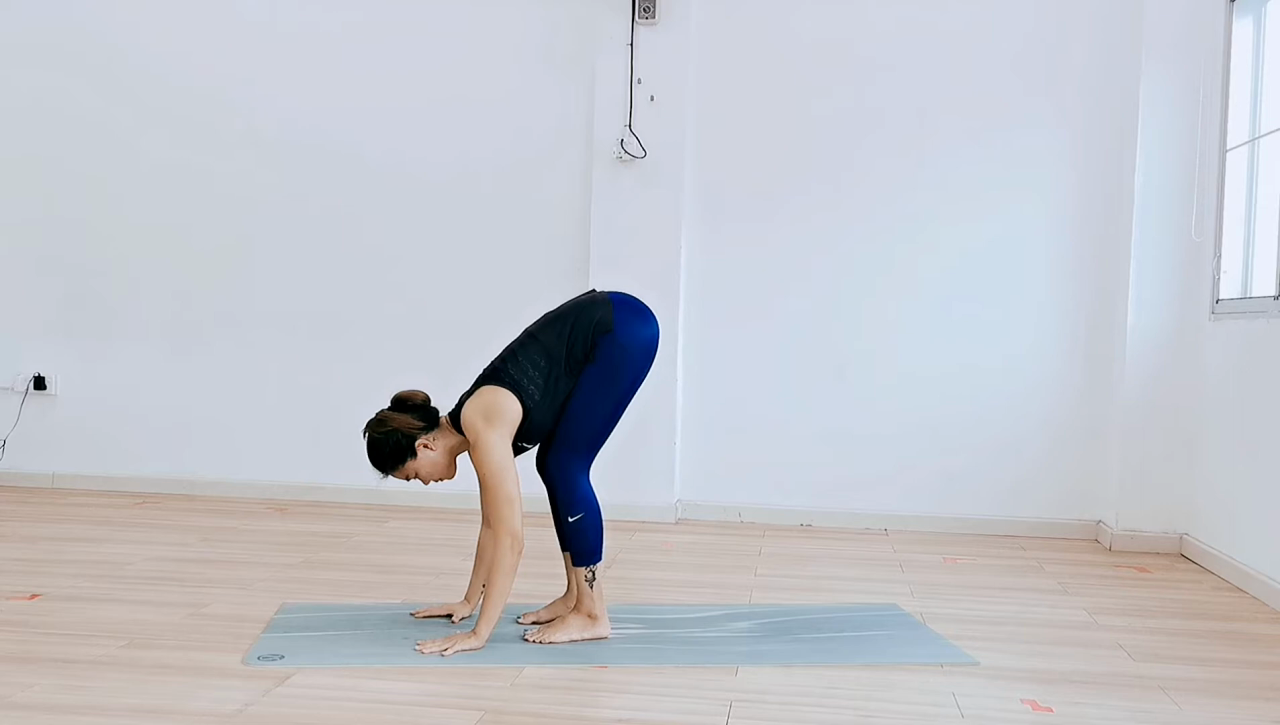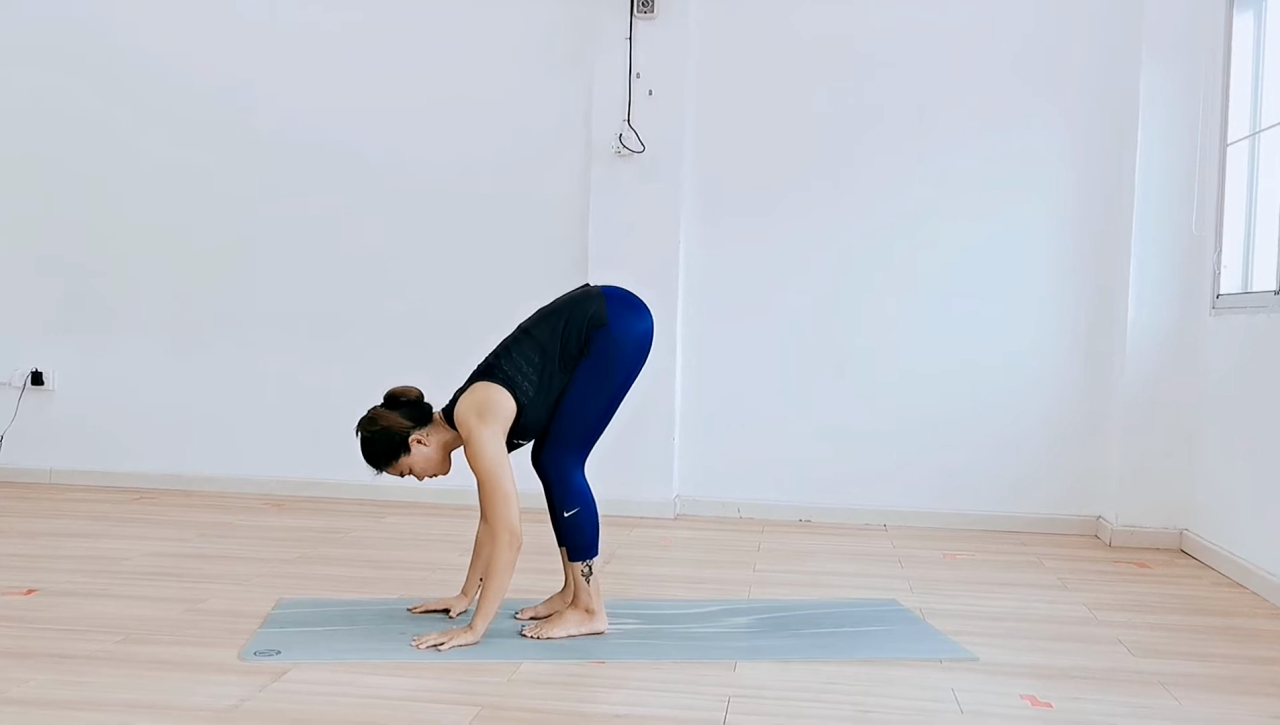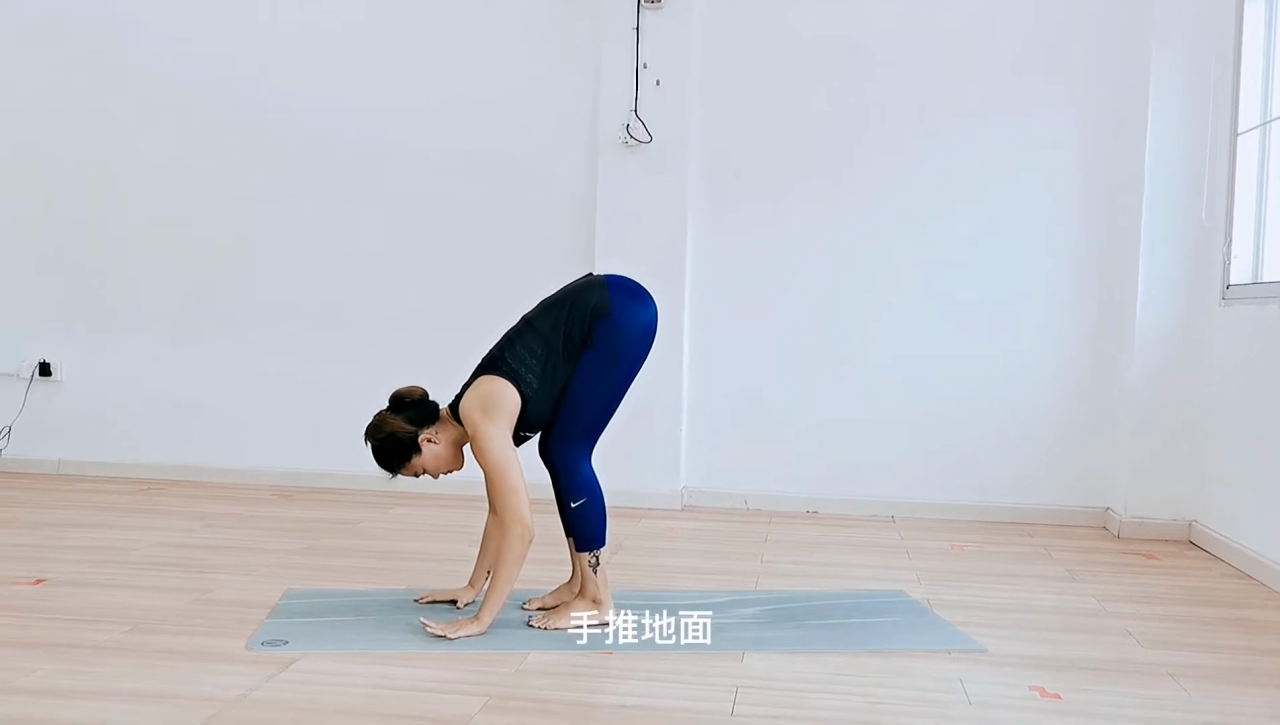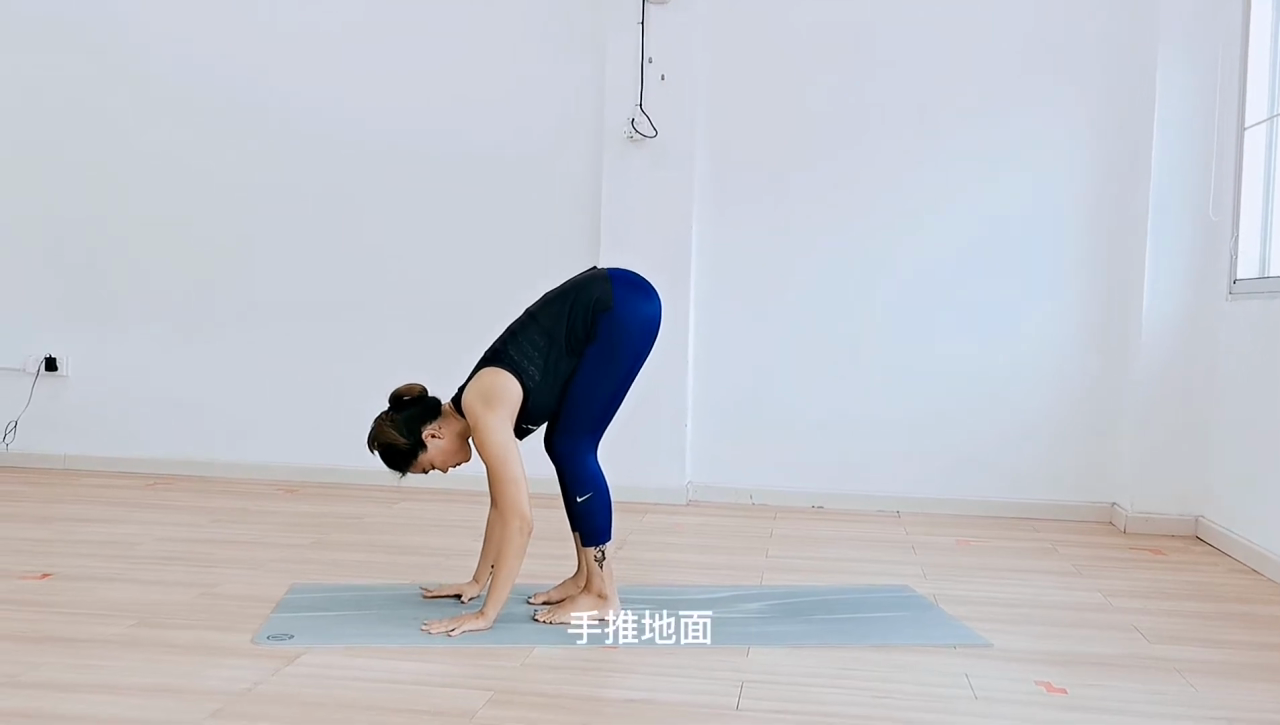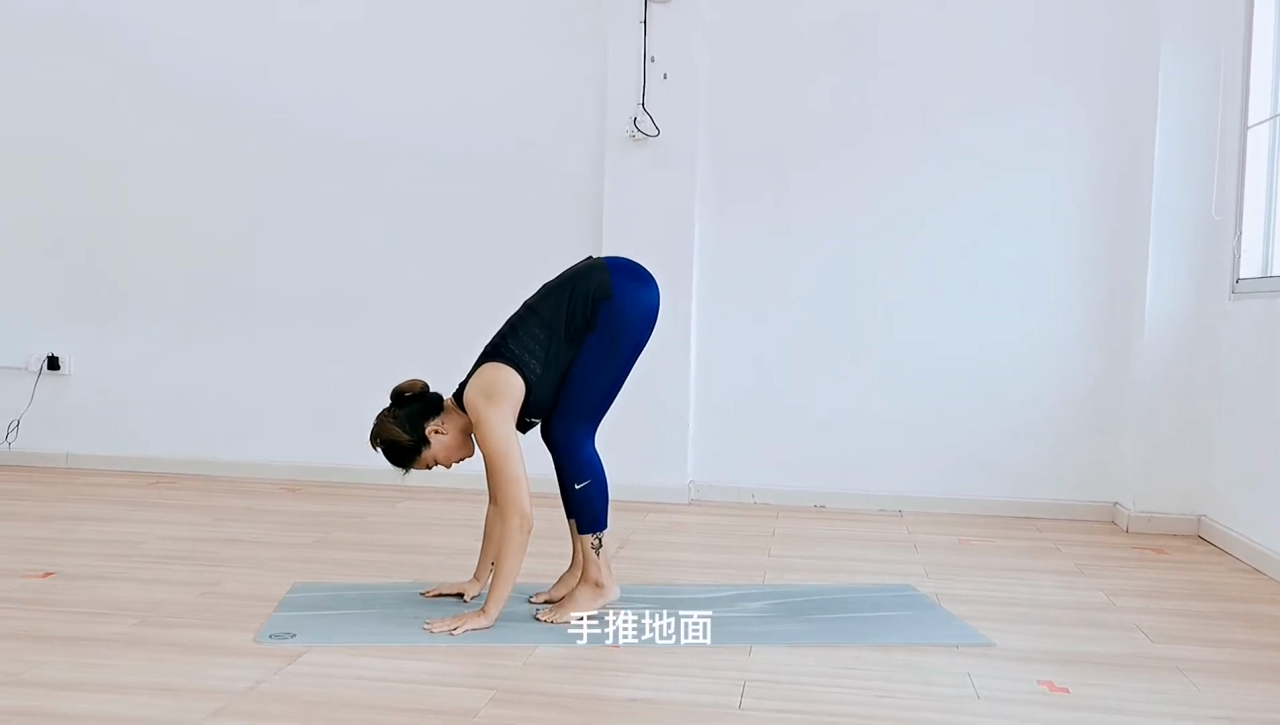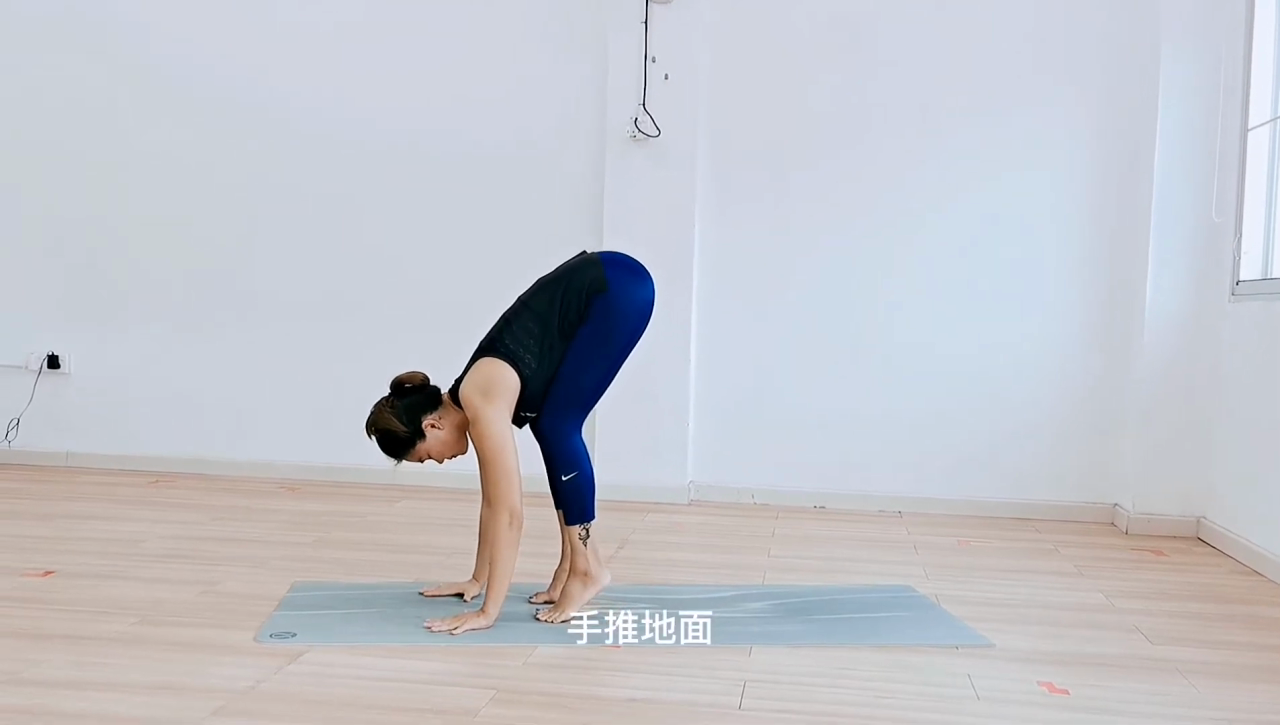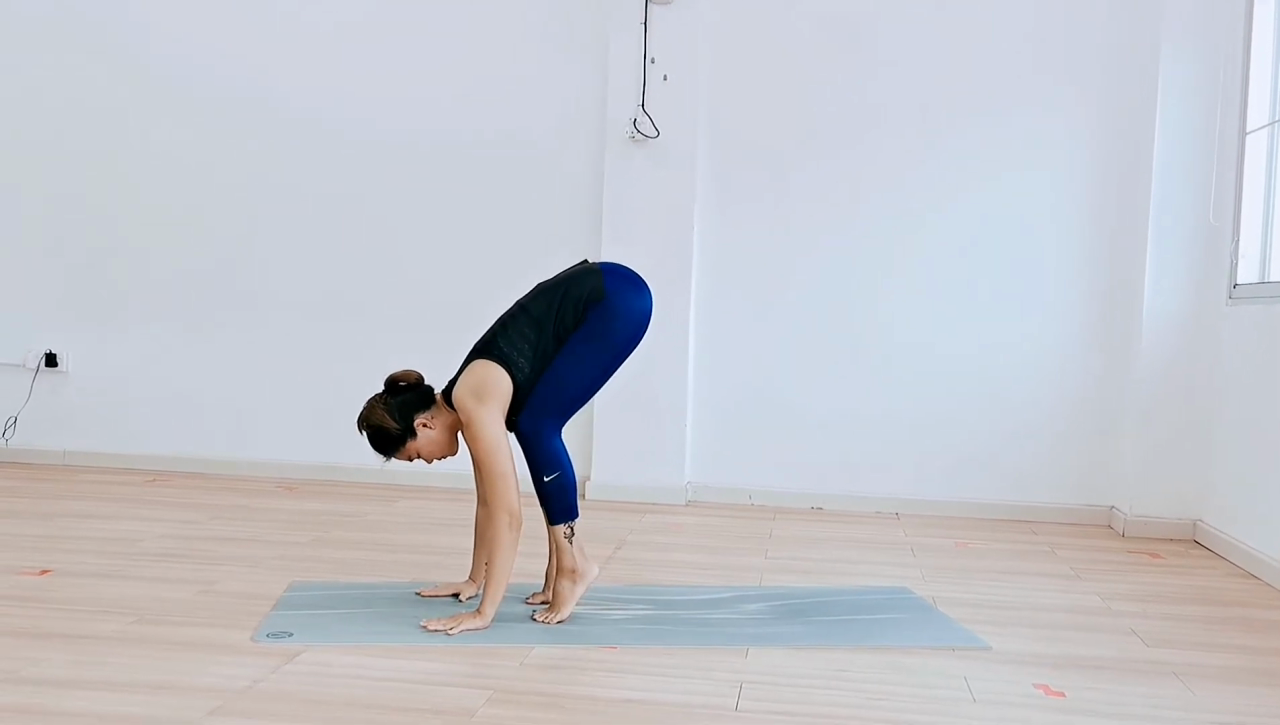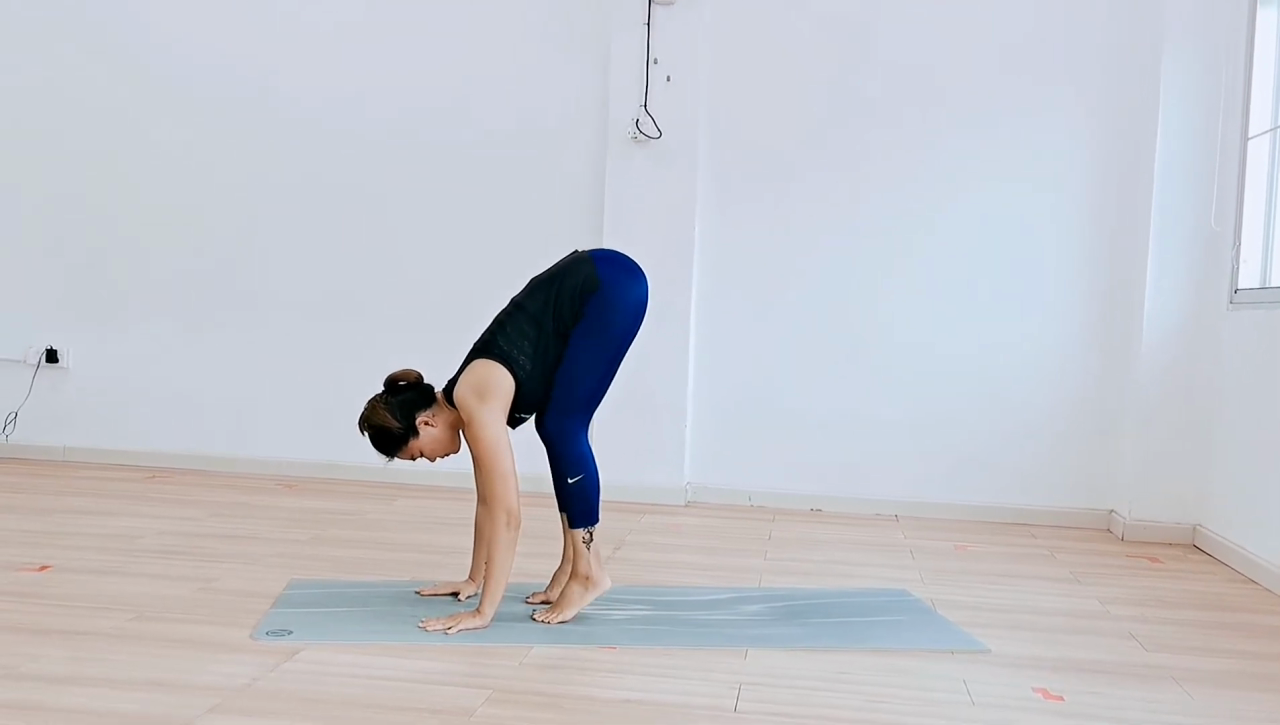
dt=0.5s
person 1, frame 1
left shoulder: (483, 431)
right shoulder: (472, 427)
left elbow: (510, 539)
right elbow: (492, 524)
left wrist: (479, 633)
right wrist: (469, 601)
left hip: (624, 328)
right hip: (600, 331)
left knee: (565, 469)
right knee: (553, 466)
left ankle: (592, 613)
right ankle: (576, 595)
person 1, frame 2
left shoulder: (477, 428)
right shoulder: (471, 421)
left elbow: (509, 535)
right elbow: (492, 520)
left wrist: (475, 628)
right wrist: (466, 596)
left hip: (618, 324)
right hip: (595, 326)
left knee: (560, 464)
right knee: (549, 462)
left ankle: (589, 608)
right ankle: (573, 591)
person 1, frame 3
left shoulder: (483, 423)
right shoulder: (472, 417)
left elbow: (520, 528)
right elbow: (501, 512)
left wrist: (481, 620)
right wrist: (473, 587)
left hip: (622, 312)
right hip: (600, 314)
left knee: (567, 454)
right knee: (557, 452)
left ankle: (596, 598)
right ankle: (580, 582)
person 1, frame 4
left shoulder: (484, 415)
right shoulder: (478, 408)
left elbow: (519, 520)
right elbow: (502, 505)
left wrist: (486, 614)
right wrist: (477, 581)
left hip: (625, 305)
right hip: (603, 306)
left knee: (572, 448)
right knee: (563, 446)
left ankle: (601, 591)
right ankle: (586, 575)
person 1, frame 5
left shoulder: (485, 408)
right shoulder: (475, 408)
left elbow: (519, 517)
right elbow: (500, 502)
left wrist: (488, 612)
right wrist: (478, 579)
left hip: (624, 294)
right hip: (600, 297)
left knee: (570, 436)
right knee: (558, 433)
left ankle: (597, 578)
right ankle: (581, 566)
person 1, frame 6
left shoulder: (481, 404)
right shoulder: (473, 403)
left elbow: (509, 512)
right elbow: (492, 500)
left wrist: (487, 612)
right wrist: (478, 580)
left hip: (619, 287)
right hip: (597, 290)
left knee: (558, 428)
right knee: (549, 428)
left ankle: (587, 568)
right ankle: (572, 564)
person 1, frame 7
left shoulder: (473, 404)
right shoulder: (465, 405)
left elbow: (507, 513)
right elbow: (488, 499)
left wrist: (484, 613)
right wrist: (475, 580)
left hip: (617, 298)
right hip: (592, 301)
left knee: (536, 428)
right knee: (536, 429)
left ankle: (574, 564)
right ankle: (560, 565)
person 1, frame 8
left shoulder: (476, 404)
right shoulder: (467, 404)
left elbow: (506, 513)
right elbow: (488, 499)
left wrist: (484, 612)
right wrist: (475, 579)
left hip: (612, 285)
right hip: (590, 289)
left knee: (563, 429)
right knee: (554, 428)
left ankle: (587, 572)
right ankle: (571, 566)
